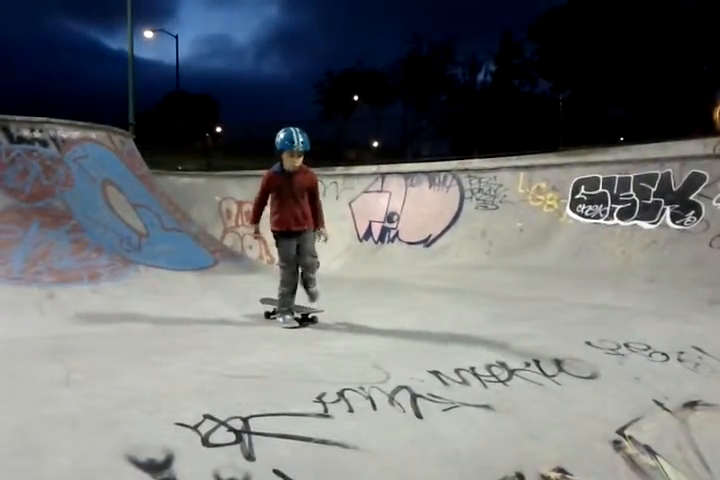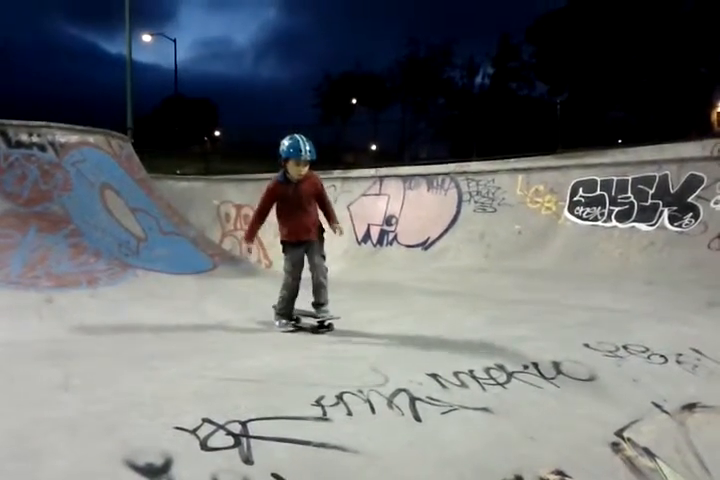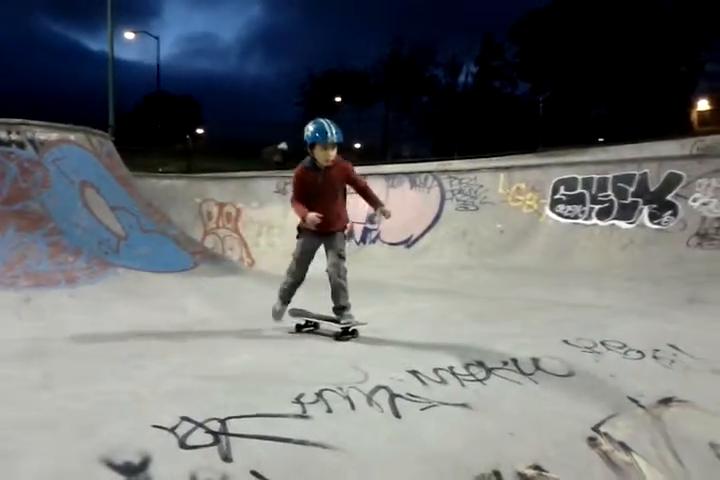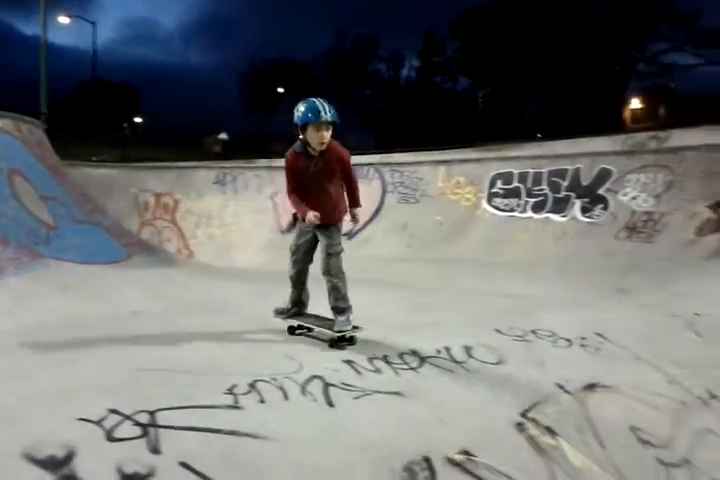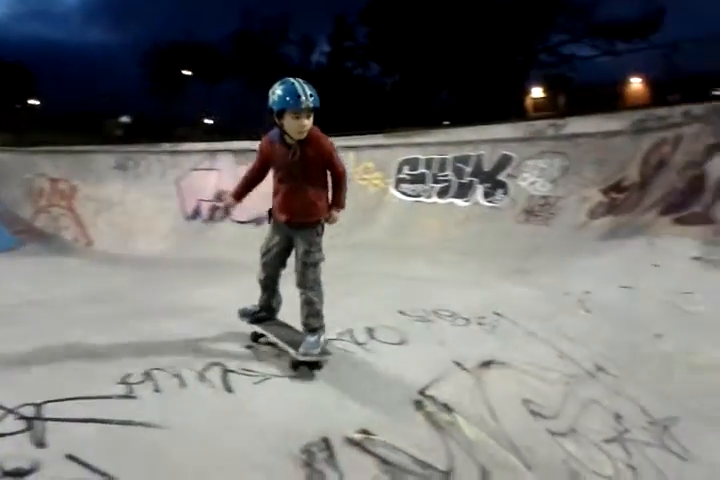
dt=0.4s
person 1, frame 1
left shoulder: (309, 176)
right shoulder: (271, 176)
left elbow: (314, 201)
right elbow: (260, 200)
left wrist: (320, 225)
right wrist: (255, 222)
left hip: (306, 228)
right hip: (282, 230)
left knee: (309, 262)
right knee: (288, 270)
left ankle: (309, 284)
right ankle: (285, 311)
person 1, frame 2
left shoulder: (314, 181)
right shoulder: (276, 186)
left elbow: (324, 202)
right elbow: (261, 211)
left wrist: (333, 221)
right wrist: (250, 237)
left hip: (314, 234)
right hip: (290, 238)
left knee: (319, 269)
right knee: (292, 277)
left ankle: (321, 306)
right ankle: (283, 314)
person 1, frame 3
left shoulder: (343, 168)
right shoulder: (302, 172)
left elbow: (360, 185)
right elbow: (296, 200)
left wrist: (377, 205)
right wrist: (305, 214)
left hip: (335, 228)
right hip: (310, 229)
left knee: (337, 269)
right knee: (297, 268)
left ankle: (342, 309)
right ankle: (283, 300)
person 1, frame 4
left shoulder: (339, 153)
right shoulder: (293, 157)
left elbow: (350, 179)
right elbow: (293, 190)
left wrist: (354, 206)
right wrist: (305, 212)
left hip: (332, 220)
right hip: (307, 220)
left knee: (332, 267)
right knee: (298, 263)
left ankle: (342, 312)
right ankle: (297, 303)
person 1, frame 5
left shoulder: (321, 144)
right shoulder: (270, 143)
left elbow: (339, 174)
right elbow: (256, 172)
left wrist: (336, 206)
right wrist: (235, 196)
left hip: (311, 221)
right hip: (281, 219)
left knee: (308, 278)
right knee: (268, 266)
left ankle: (314, 331)
right ankle: (267, 307)
